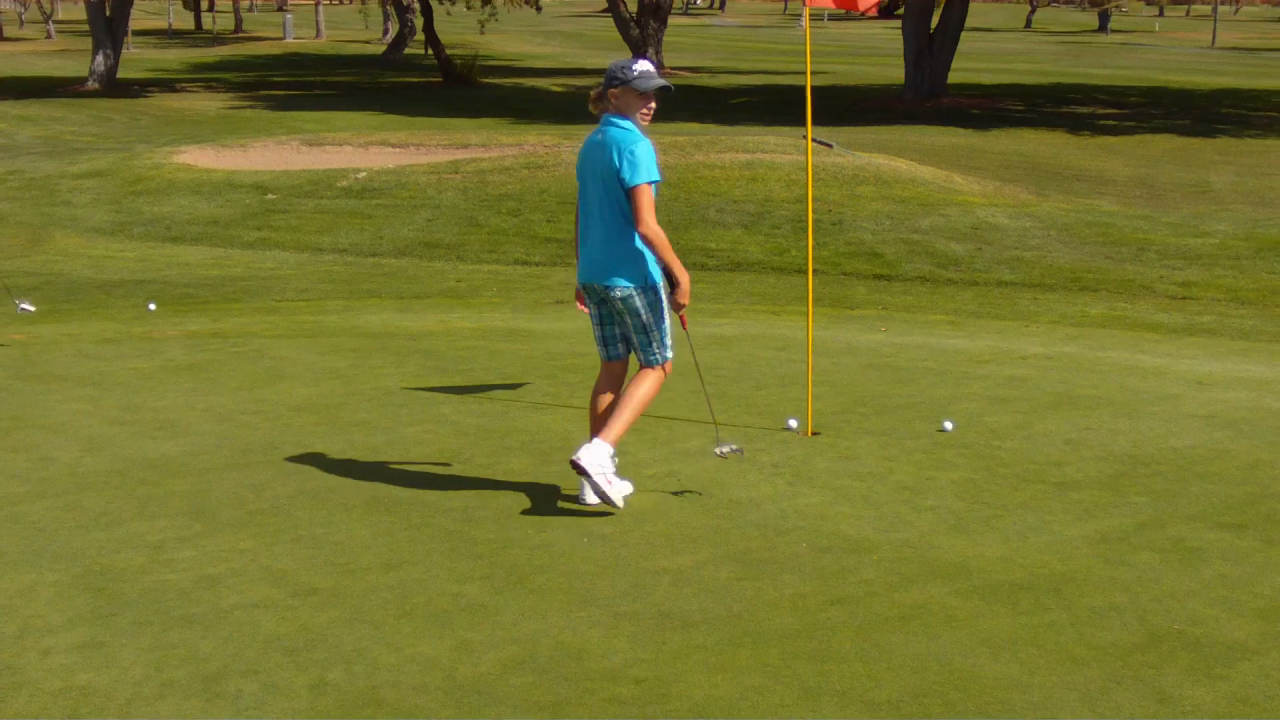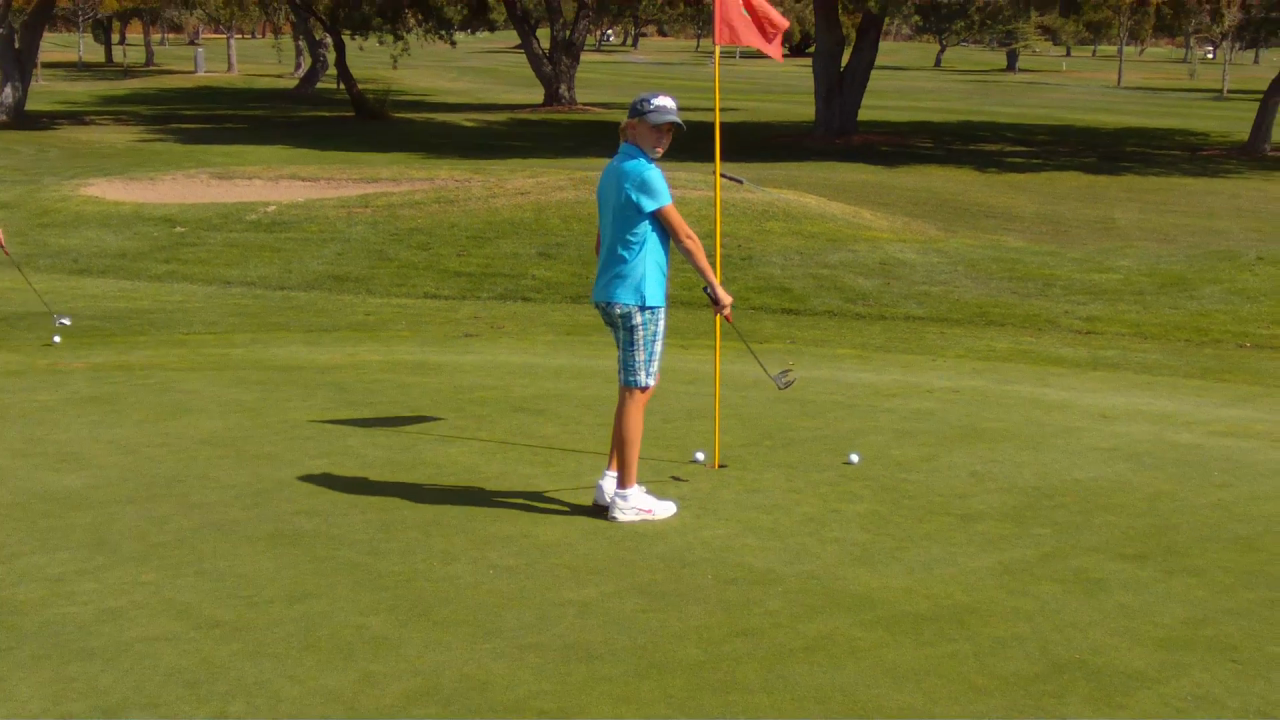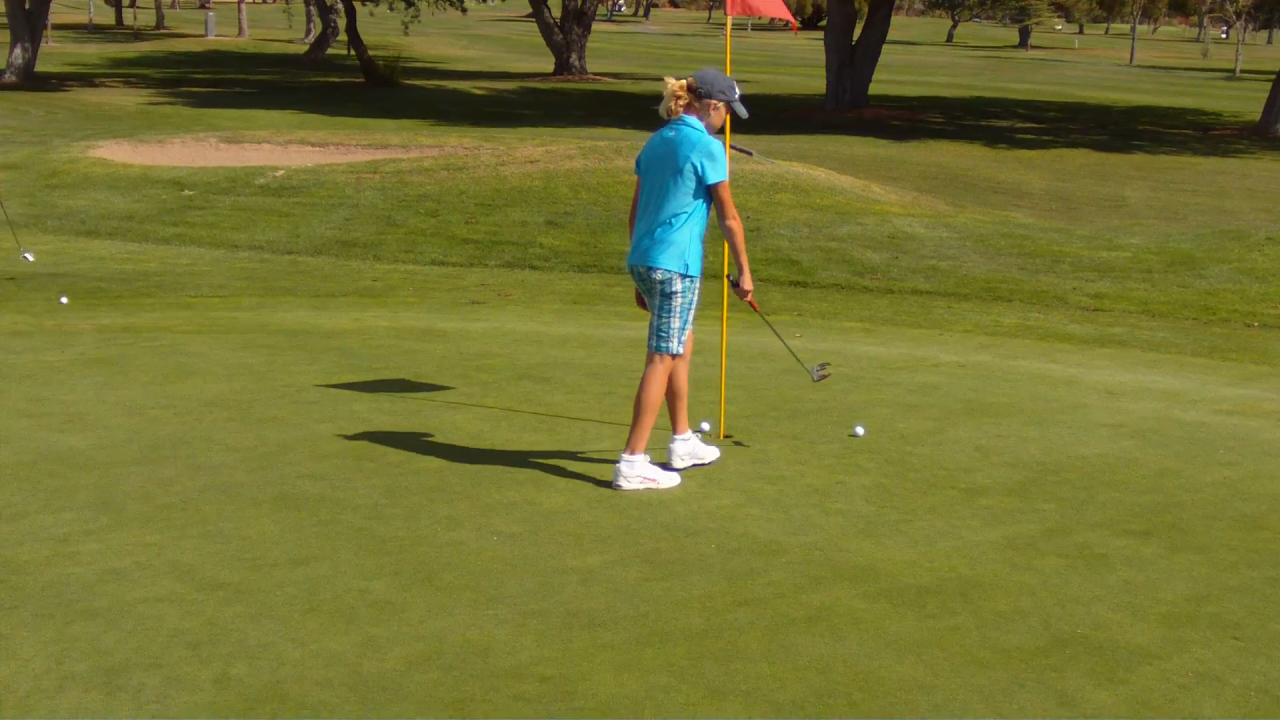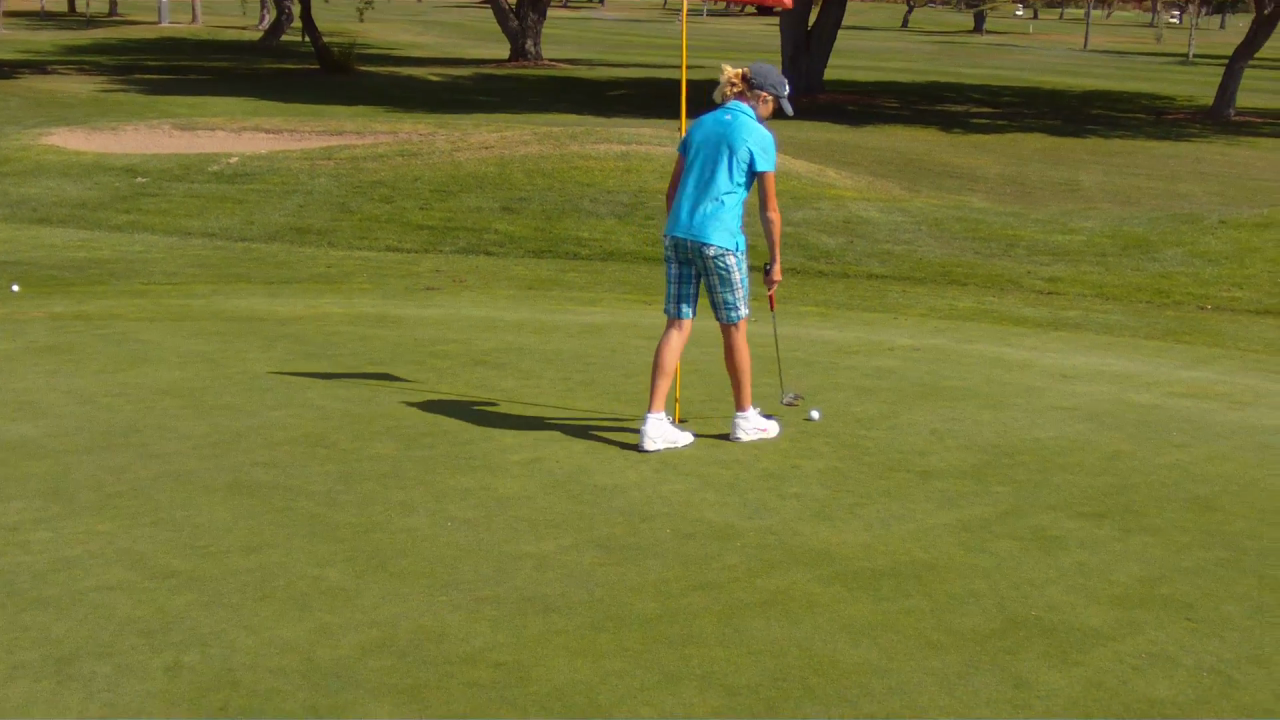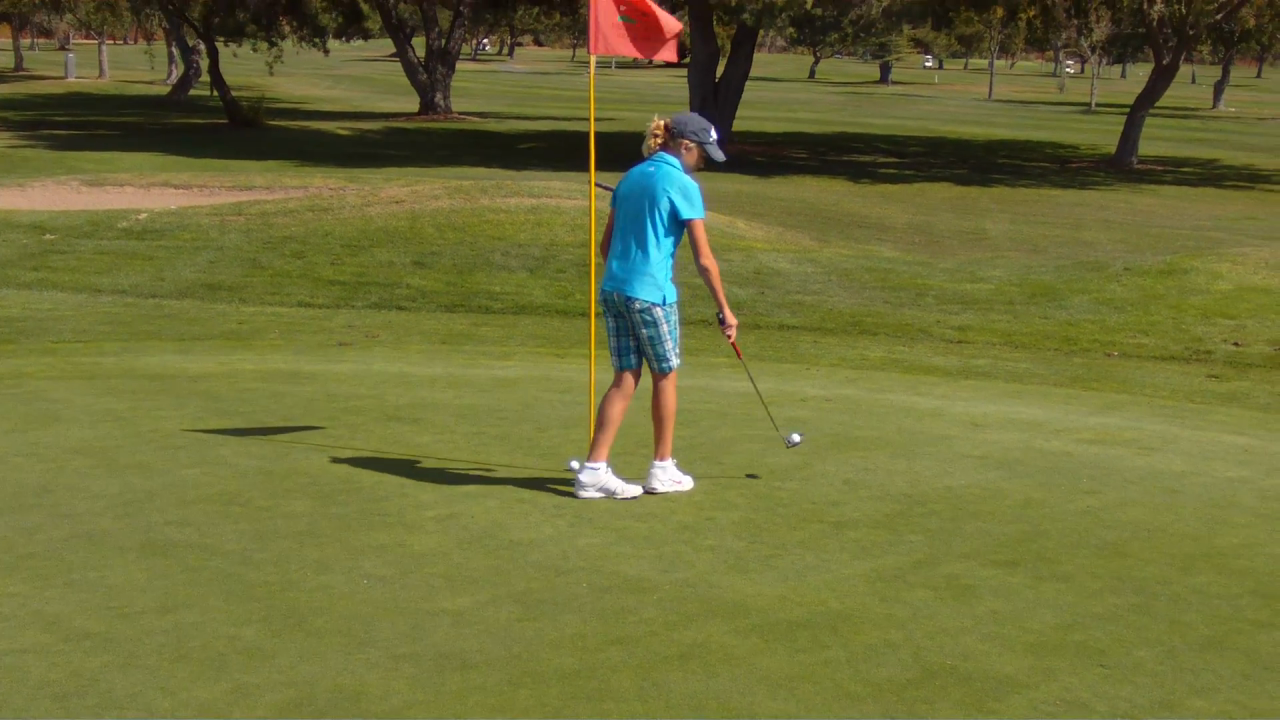
dt=1s
person 1, frame 1
left shoulder: (591, 144)
right shoulder: (635, 145)
right elbow: (646, 225)
left wrist: (582, 281)
right wrist: (680, 276)
left hip: (594, 274)
right hip: (632, 275)
left knee: (614, 367)
right knee: (656, 366)
left ankle: (598, 476)
right ankle: (598, 450)
person 1, frame 2
left shoulder: (613, 170)
right shoulder: (643, 173)
right elbow: (684, 237)
right wrist: (716, 287)
left hip: (611, 294)
right hip: (639, 296)
left knee: (637, 387)
right knee: (635, 392)
left ankle: (612, 480)
right ankle: (626, 495)
person 1, frame 3
left shoulder: (657, 141)
right shoulder: (707, 147)
left elbow: (634, 212)
right elbow: (729, 217)
right wrist: (743, 270)
left hip: (643, 260)
right hip: (676, 264)
left knee: (681, 345)
right knee: (662, 358)
left ankle: (683, 442)
right ankle: (632, 463)
person 1, frame 4
left shoulder: (701, 125)
right shoulder: (759, 136)
left elbow: (674, 188)
right elbow: (769, 208)
right wrist: (775, 261)
left hip: (679, 234)
right hip: (720, 241)
left knee: (678, 326)
right knee: (735, 327)
left ankle: (655, 422)
right ankle: (745, 417)
person 1, frame 5
left shoulder: (630, 177)
right shoulder: (683, 186)
left elbow: (607, 242)
right elbow: (704, 258)
right wrist: (725, 310)
left hip: (612, 289)
right hip: (651, 292)
left knee: (625, 378)
right knee: (665, 376)
left ankle: (594, 471)
right ankle: (663, 468)
